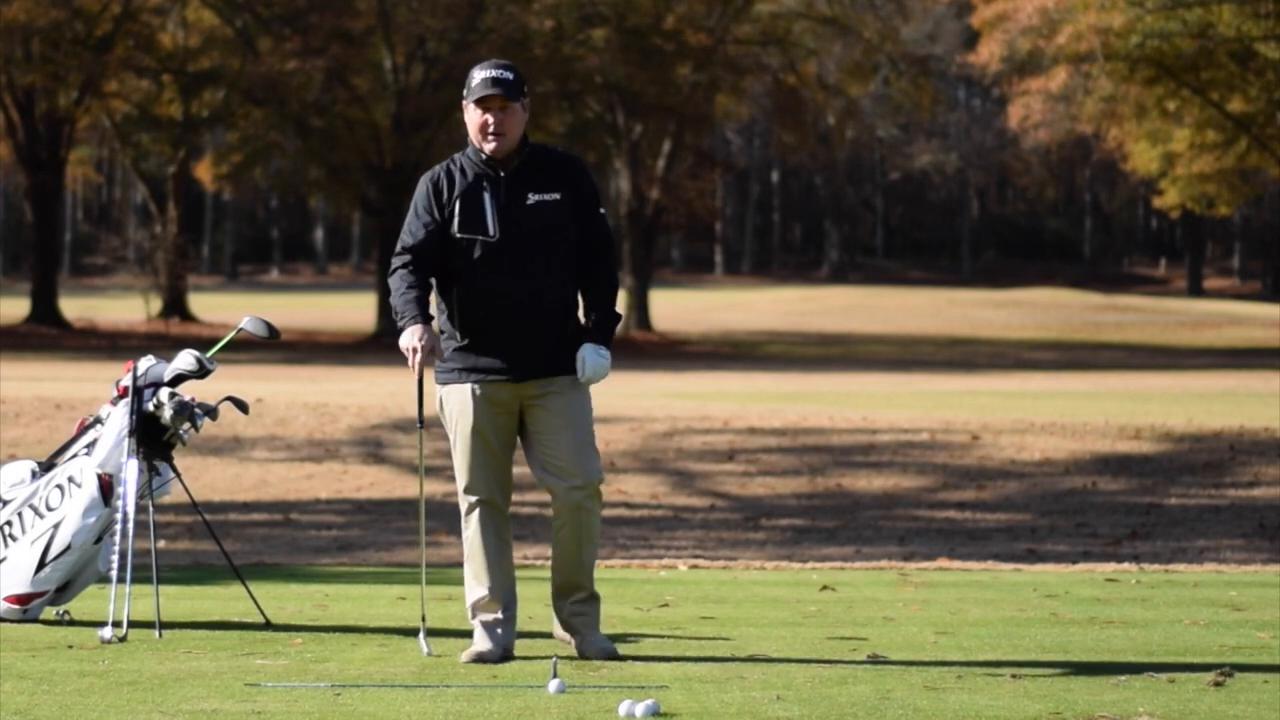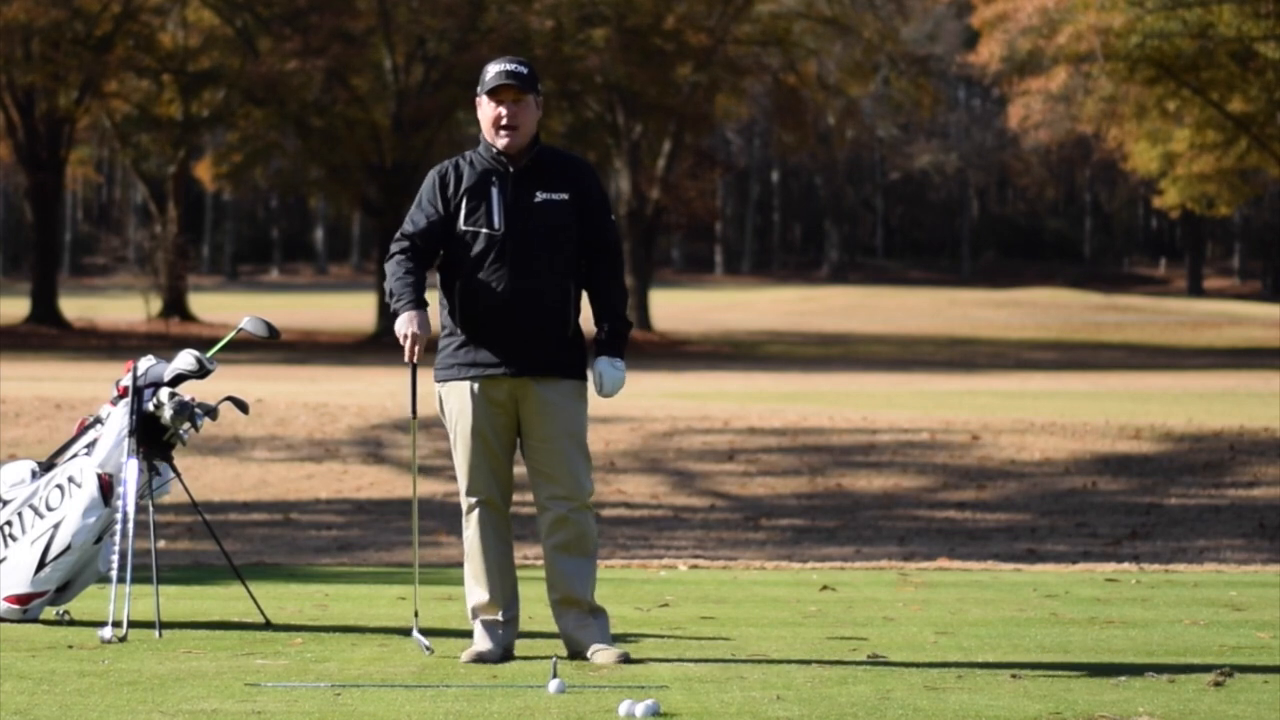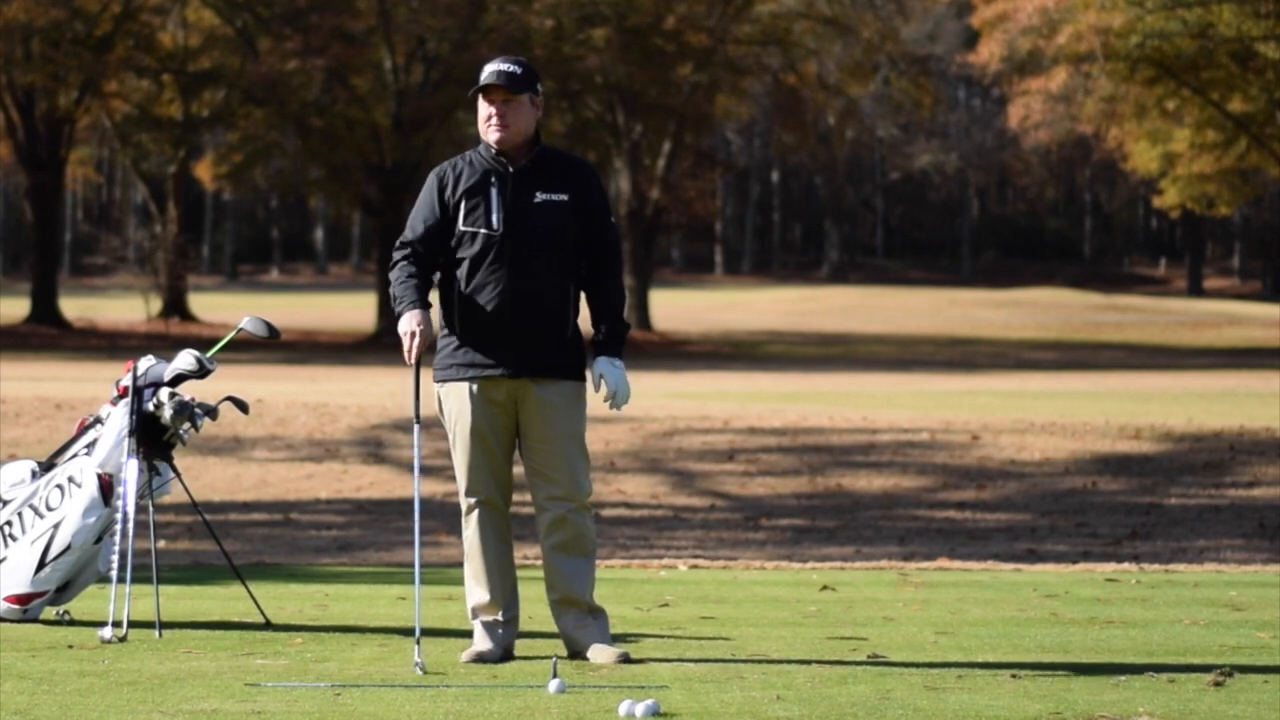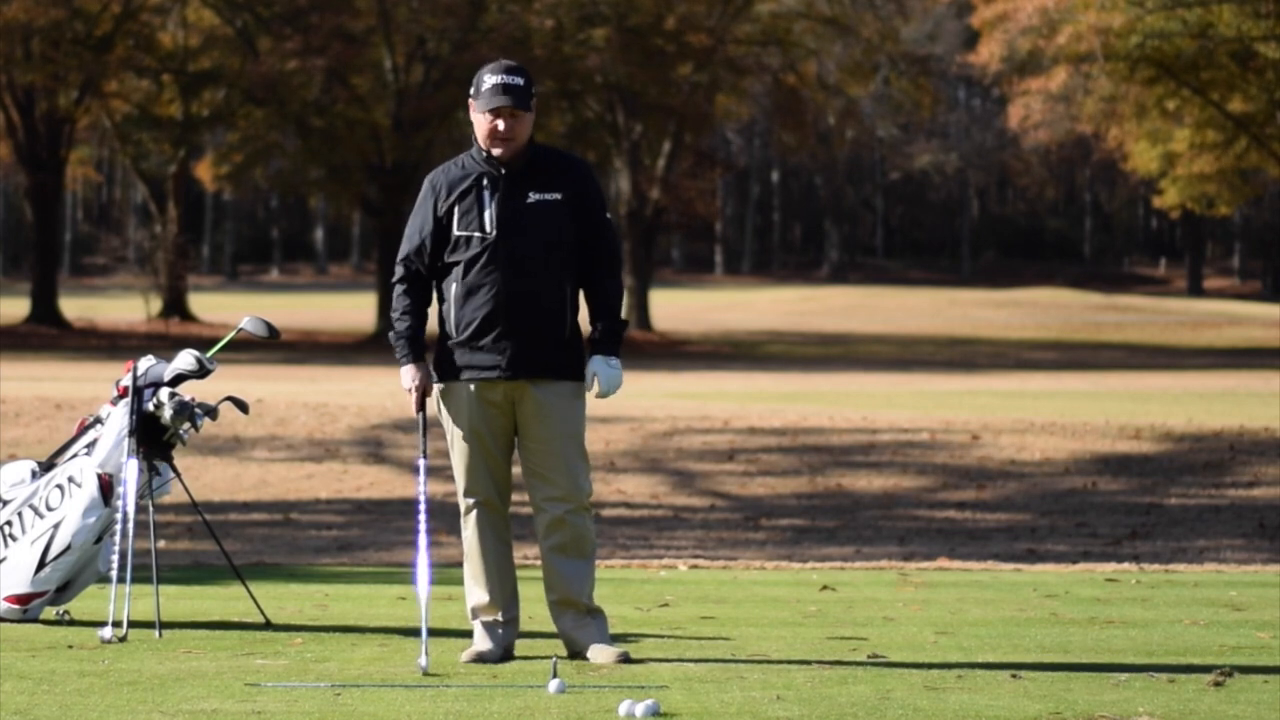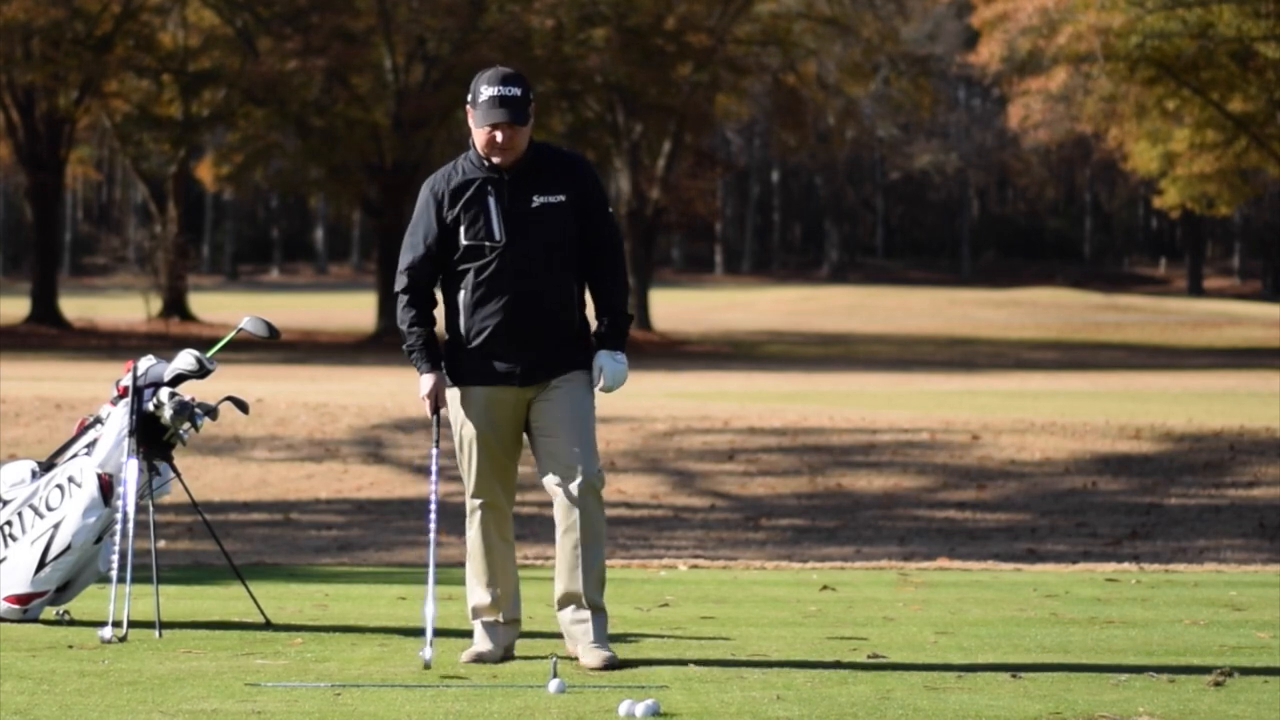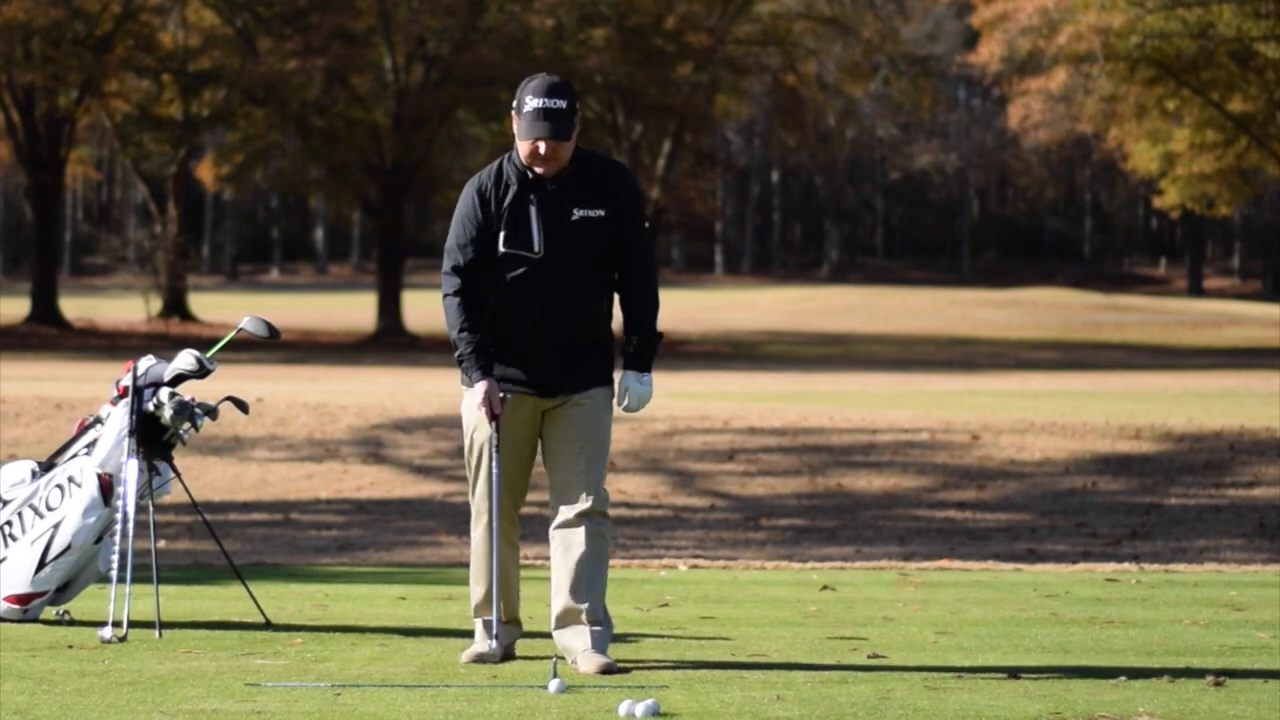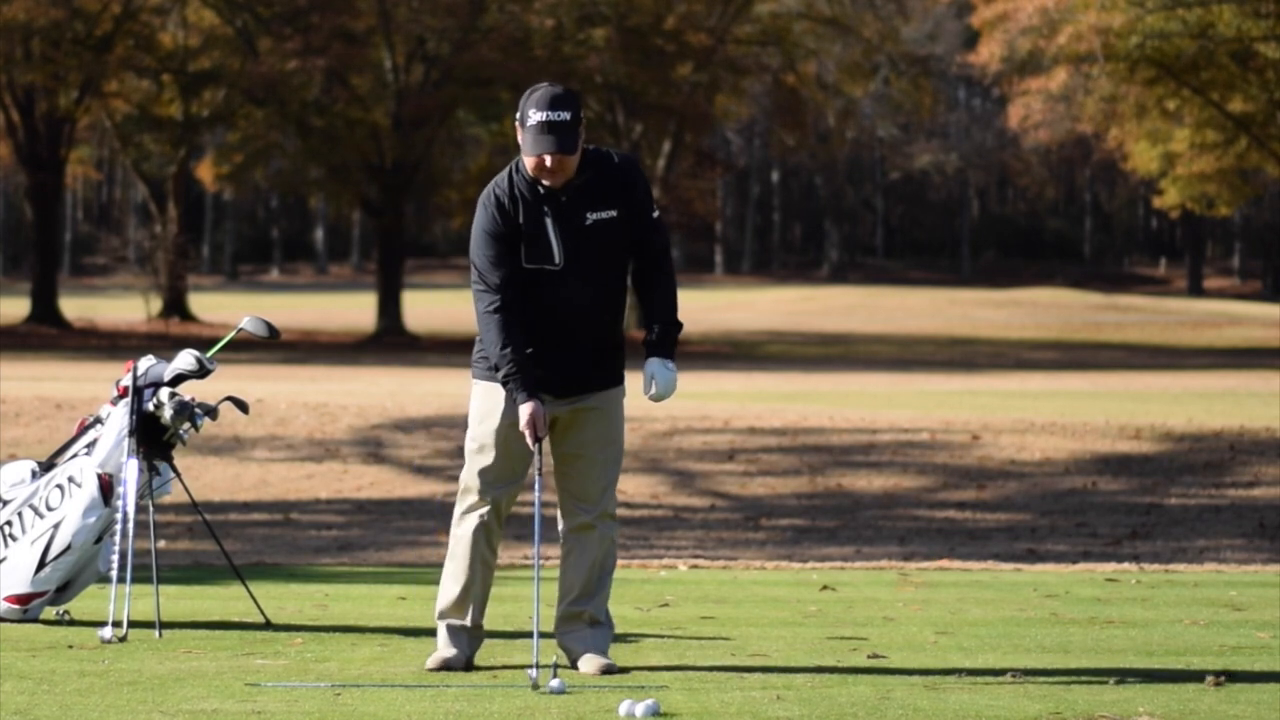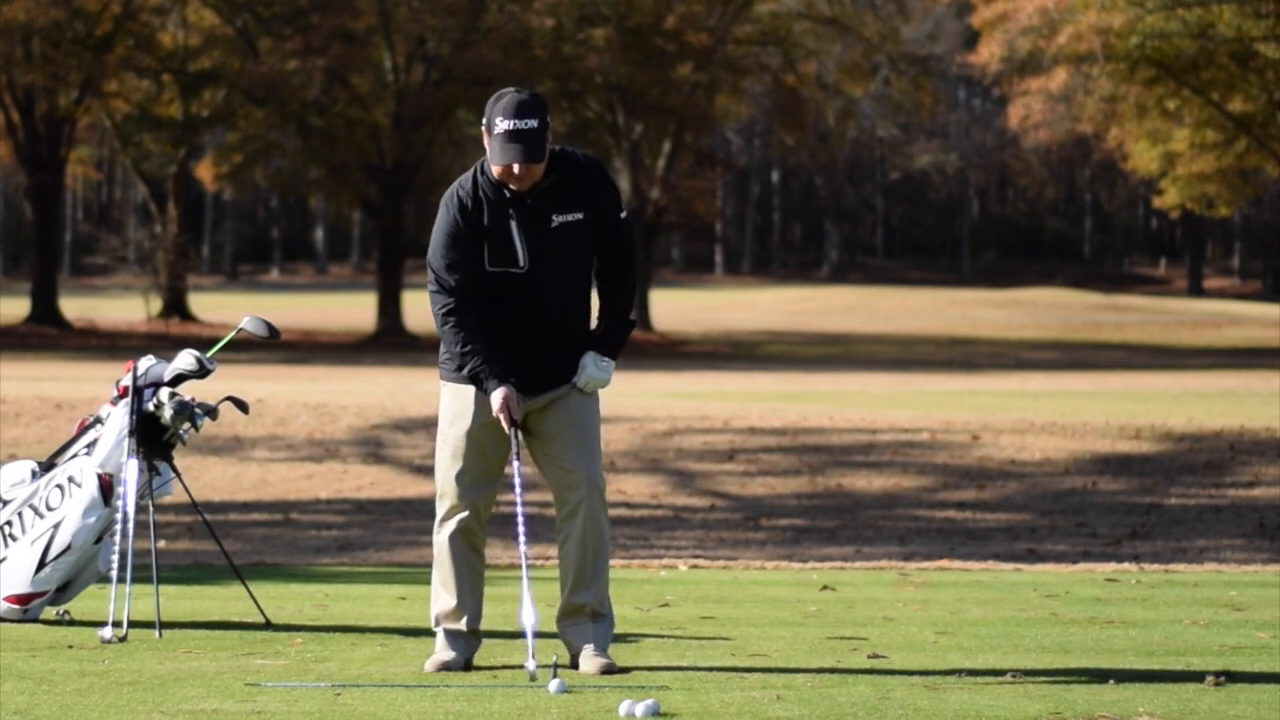
dt=0.4s
person 1, frame 1
left shoulder: (566, 175)
right shoulder: (441, 183)
left elbow: (598, 259)
right elbow: (408, 262)
left wrist: (598, 333)
right wrist: (415, 320)
left hip: (555, 367)
right hip: (471, 369)
left knee: (577, 485)
right knee: (481, 499)
left ankle: (577, 612)
right ankle: (492, 627)
person 1, frame 2
left shoulder: (574, 177)
right shoulder: (449, 179)
left elbow: (604, 267)
right elbow: (407, 249)
left wrist: (611, 346)
right wrist: (408, 304)
left hip: (554, 368)
right hip: (471, 366)
left knee: (567, 498)
right knee: (482, 499)
left ankle: (583, 627)
right ankle: (492, 627)
person 1, frame 3
left shoulder: (575, 178)
right shoulder: (450, 179)
left elbow: (604, 269)
right elbow: (410, 253)
left wrist: (609, 348)
right wrist: (412, 307)
left hip: (554, 369)
right hip: (469, 366)
left knee: (565, 498)
right knee: (481, 500)
left ankle: (583, 627)
right ankle: (493, 627)
person 1, frame 4
left shoulder: (570, 177)
right shoulder: (445, 183)
left elbow: (602, 265)
right elbow: (410, 275)
left wrist: (606, 345)
right wrist: (409, 355)
left hip: (552, 371)
right hip: (468, 370)
left knee: (565, 499)
right knee: (480, 502)
left ankle: (582, 627)
right ankle: (493, 628)
person 1, frame 5
left shoulder: (571, 174)
right shoulder: (444, 188)
left elbow: (605, 259)
right elbow: (412, 283)
left wrist: (612, 339)
right wrist: (426, 364)
left hip: (562, 368)
right hip: (477, 373)
left knee: (577, 485)
right knee: (486, 502)
left ankle: (584, 627)
right ankle: (494, 628)
person 1, frame 6
left shoulder: (612, 184)
right shoulder: (487, 189)
left elbow: (637, 274)
right elbow: (459, 284)
left wrist: (638, 359)
right wrist: (477, 369)
left hip: (583, 380)
right hip: (498, 375)
left knee: (581, 503)
right knee: (492, 502)
left ankle: (579, 631)
right ankle: (497, 628)
person 1, frame 7
left shoulder: (621, 179)
right shoulder: (499, 200)
left elbow: (653, 266)
right elbow: (495, 303)
left wrist: (660, 347)
right wrist: (521, 391)
left hip: (594, 380)
right hip: (509, 377)
left knee: (591, 510)
right knee: (482, 498)
left ankle: (585, 635)
right ankle: (457, 633)
person 1, frame 8
left shoulder: (587, 180)
right shoulder: (464, 200)
left elbow: (618, 262)
right elbow: (449, 301)
left wrist: (606, 344)
right wrist: (489, 379)
left hip: (564, 375)
right hip: (479, 377)
left knee: (583, 493)
right knee: (461, 504)
left ankle: (588, 634)
right ankle: (456, 635)
